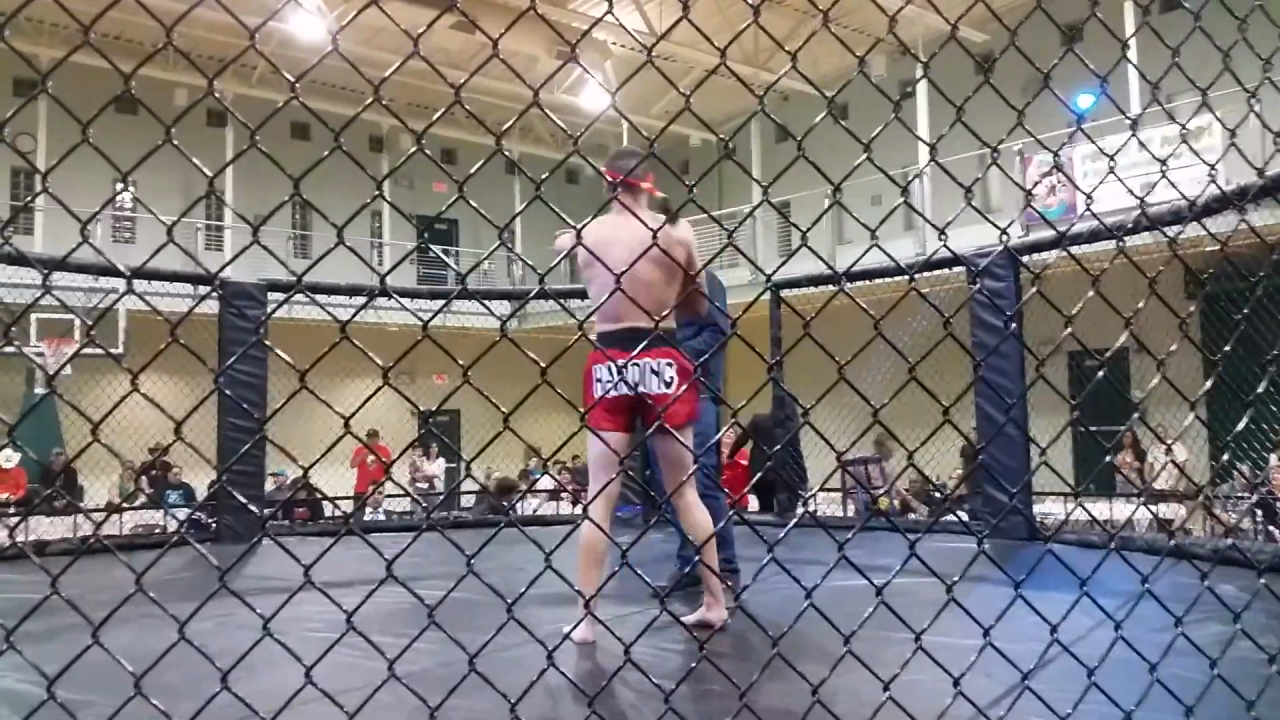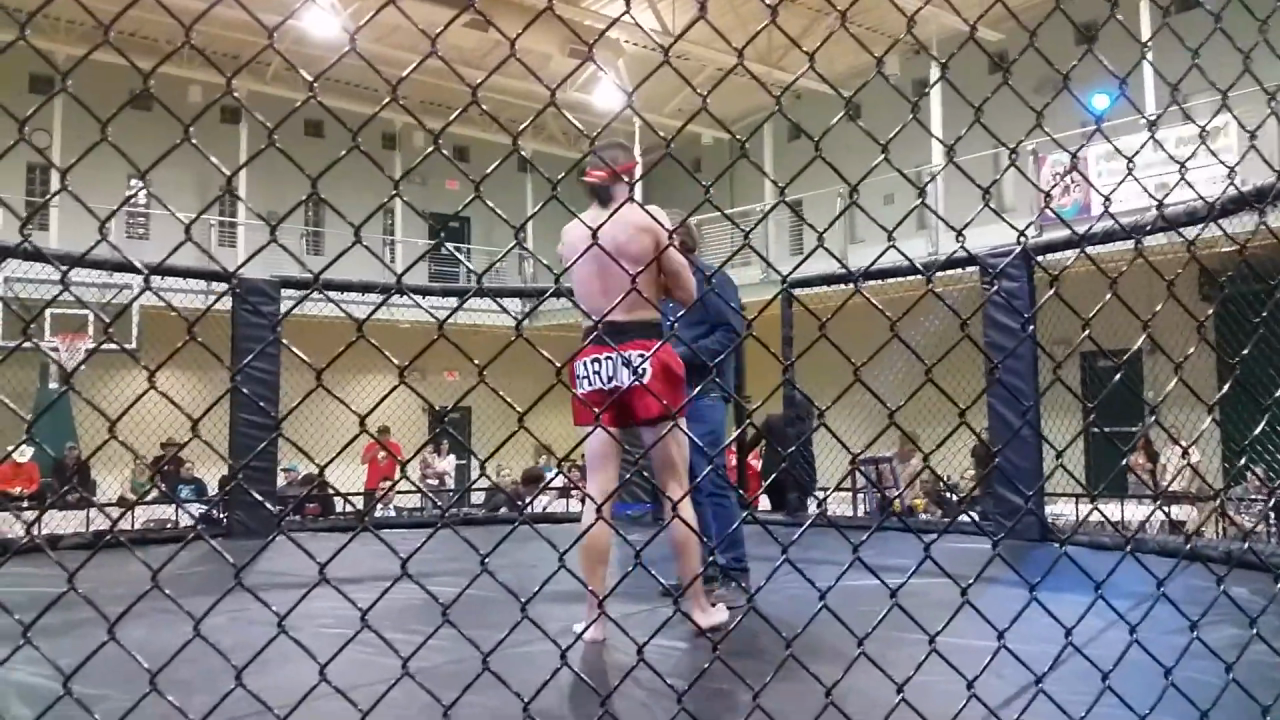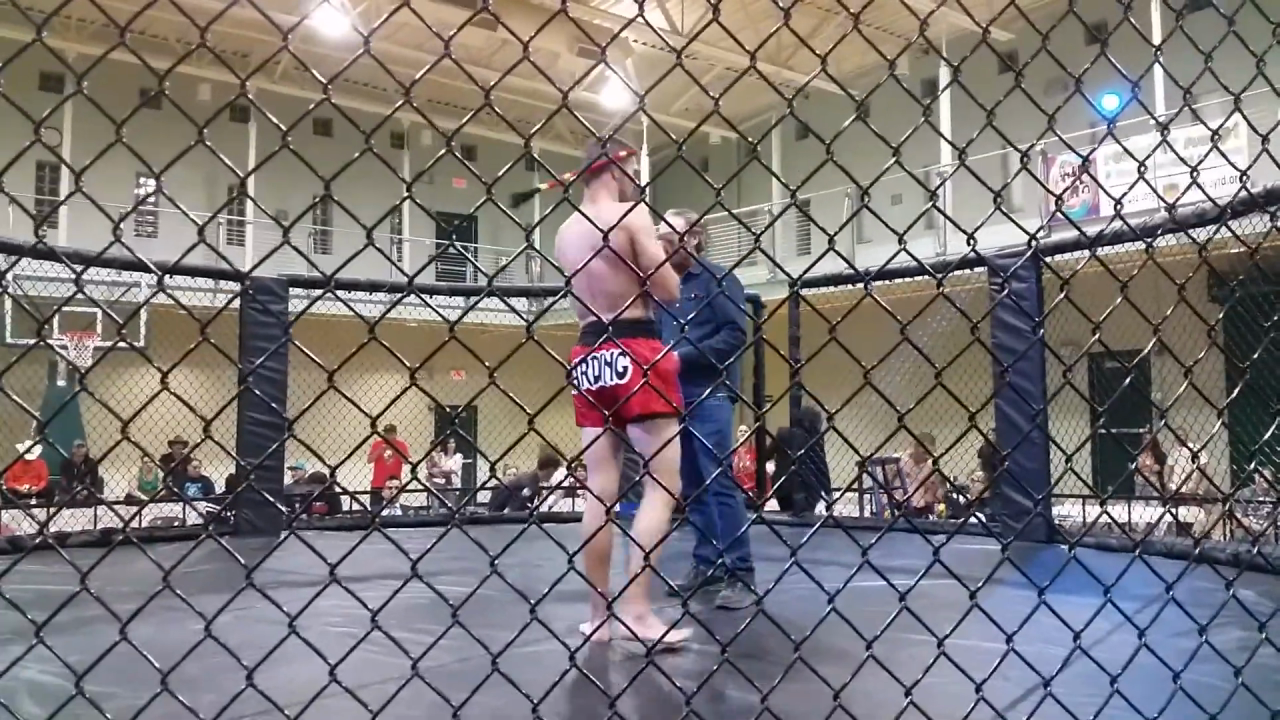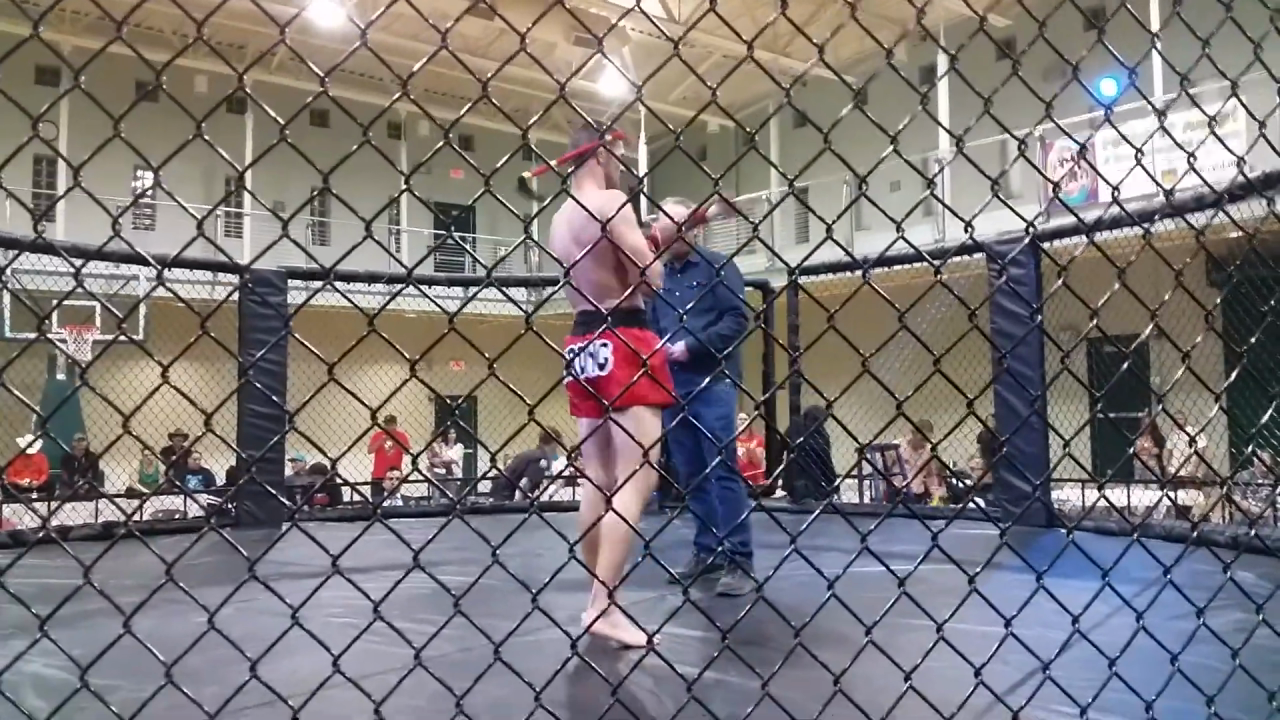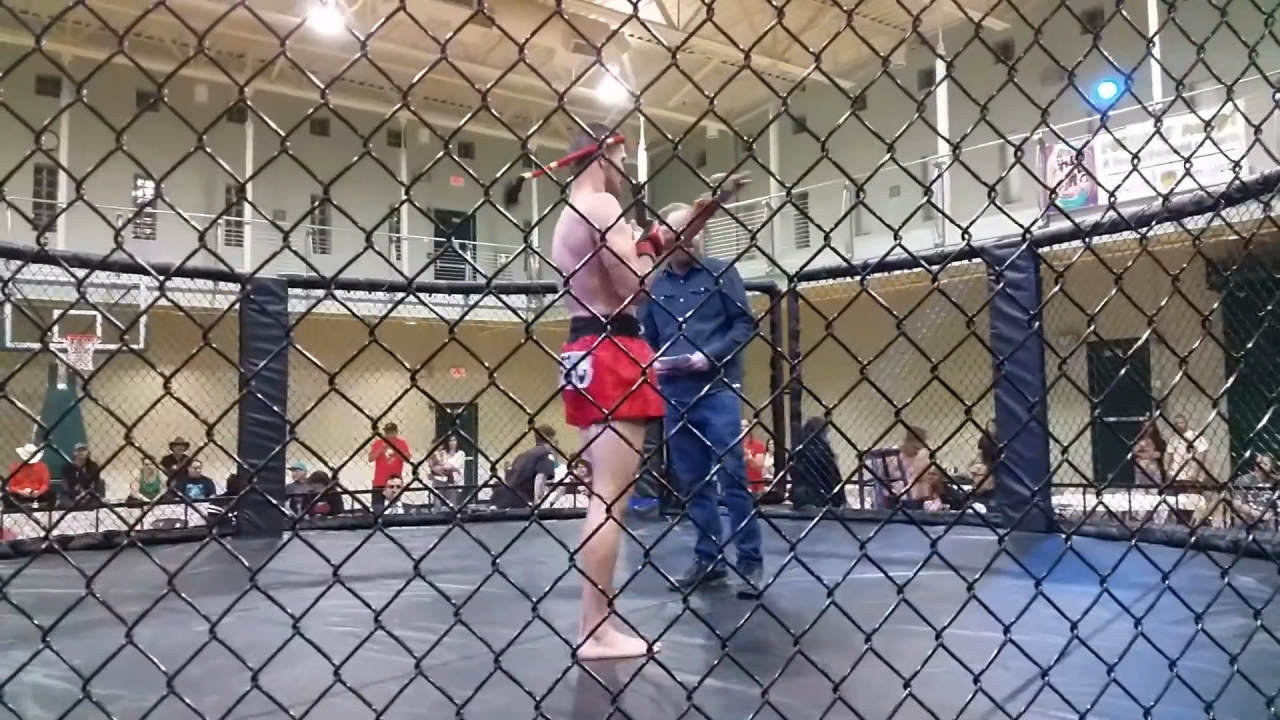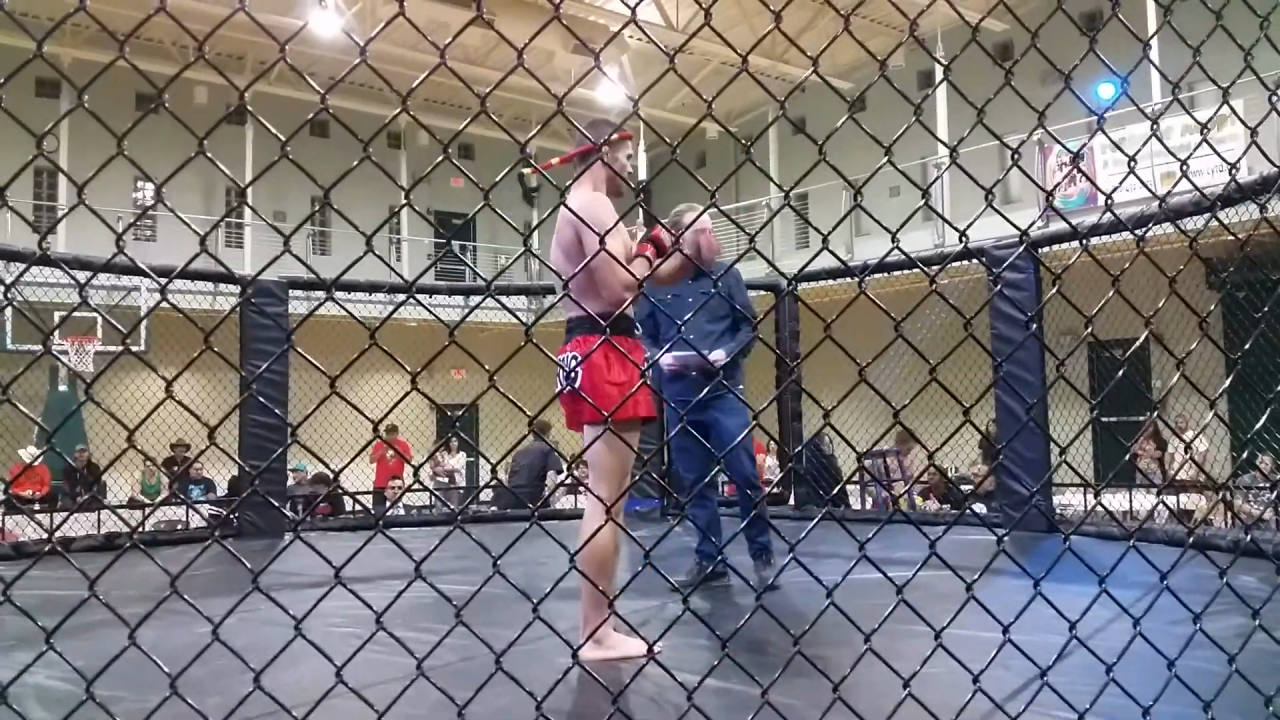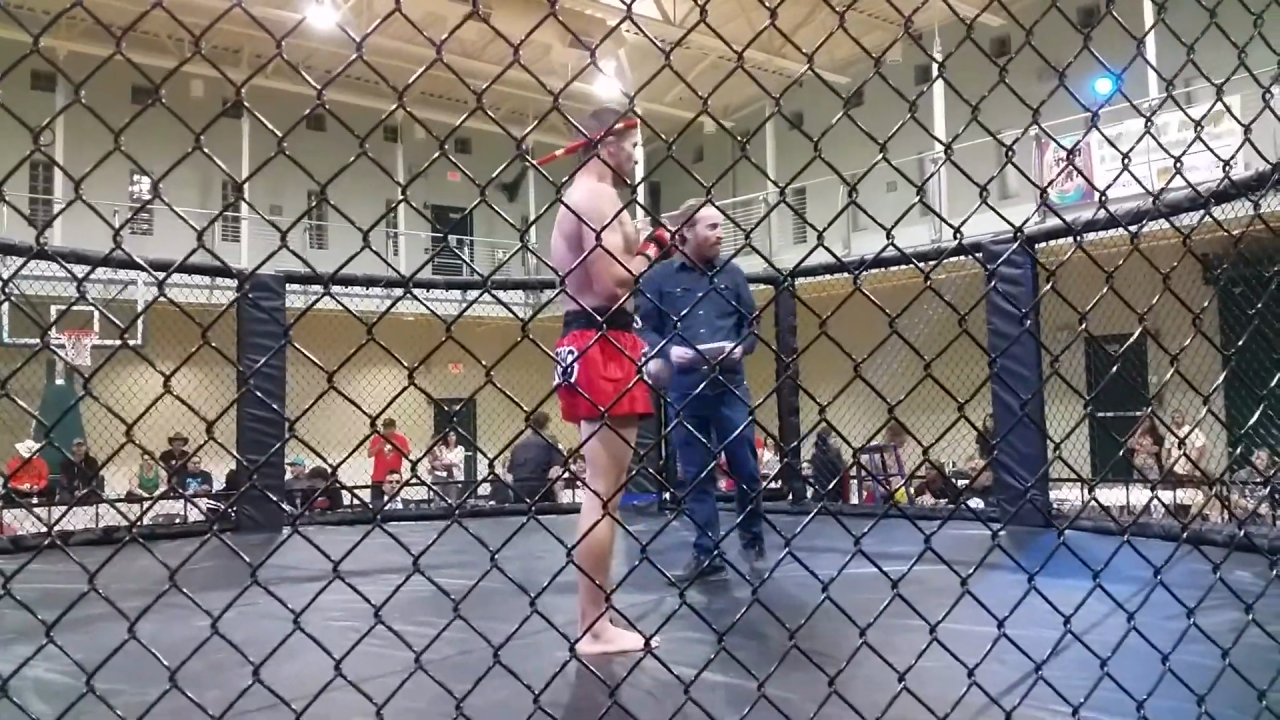
dt=0.2s
person 1, frame 1
left shoulder: (580, 236)
right shoulder: (677, 231)
left elbow: (561, 243)
right elbow: (698, 306)
left hip: (609, 364)
right hip: (663, 363)
left knee: (599, 496)
right knee: (683, 490)
left ankle: (586, 617)
right ankle: (714, 602)
person 1, frame 2
left shoulder: (569, 234)
right shoulder: (651, 220)
right elbow: (687, 295)
left hip: (593, 359)
right hip: (645, 354)
left knee: (598, 492)
right knee: (675, 487)
left ankle: (593, 616)
right ankle: (698, 604)
person 1, frame 3
left shoulder: (565, 232)
right shoulder: (632, 216)
right elbow: (669, 291)
left hip: (589, 357)
right hip: (636, 353)
left knee: (600, 492)
right knee: (662, 484)
left ankle: (600, 614)
right ankle: (636, 610)
person 1, frame 4
left shoulder: (564, 214)
right shoulder: (611, 202)
right elbow: (650, 279)
left wrist: (682, 225)
right wrist: (652, 242)
left hip: (584, 345)
right hip: (622, 342)
left knee: (600, 482)
right knee: (637, 477)
left ankle: (599, 604)
right ankle: (603, 610)
person 1, frame 5
left shoulder: (568, 215)
right shoulder: (602, 206)
left elbow: (620, 271)
right elbow: (632, 284)
left wrist: (697, 213)
right wrist: (649, 244)
left hip: (582, 352)
right hip: (612, 353)
left knee: (601, 496)
right knee: (612, 497)
left ankle: (598, 620)
right ankle: (596, 631)
person 1, frame 6
left shoulder: (577, 208)
right shoulder: (595, 205)
left elbow: (628, 284)
right elbow: (617, 291)
left wrist: (680, 261)
right wrist: (651, 250)
left hip: (584, 350)
right hip: (606, 352)
left knee: (602, 497)
right knee: (608, 498)
left ankle: (596, 623)
right ankle: (598, 634)
person 1, frame 7
left shoulder: (572, 198)
right shoulder: (601, 196)
right elbow: (609, 284)
right wrist: (650, 249)
left hip: (579, 343)
right hip: (604, 346)
left knee: (601, 491)
right knee: (606, 493)
left ankle: (594, 618)
right ankle: (595, 628)
person 2, frame 1
left shoulder: (701, 282)
left elbow: (718, 332)
left hip: (695, 395)
left knee: (703, 482)
left ankle: (726, 571)
right ankle: (688, 563)
person 2, frame 2
left shoulder: (713, 280)
left elbow: (731, 334)
left wrist: (680, 355)
left hip: (704, 394)
left knee: (713, 481)
right knee: (684, 483)
left ankle: (735, 573)
right ankle: (703, 563)
person 2, frame 3
left shoulder: (719, 279)
left elbow: (735, 335)
left wrist: (684, 357)
left hip: (711, 394)
left knee: (720, 482)
right knee: (691, 485)
left ankle: (740, 574)
right ankle: (707, 564)
person 2, frame 4
left shoulder: (719, 266)
right shoulder: (660, 277)
left elbow: (737, 319)
right elbow: (652, 328)
left wrist: (691, 347)
left hip: (715, 381)
right hip: (675, 386)
left knee: (723, 469)
right knee: (691, 474)
left ankle: (739, 561)
right ankle: (708, 552)
person 2, frame 5
left shoulder: (722, 273)
right shoulder: (655, 285)
left elbow: (745, 324)
right elbow: (645, 337)
left wrist: (712, 355)
right wrist: (651, 360)
left hip: (720, 390)
right hip: (676, 395)
left knee: (732, 475)
right knee: (692, 481)
left ankle: (750, 563)
right ankle: (708, 559)
person 2, frame 6
left shoulder: (728, 276)
right shoulder: (656, 284)
left elbow: (750, 326)
right elbow: (642, 335)
left wrist: (727, 353)
right wrist: (658, 357)
left hip: (725, 393)
right hip: (679, 397)
left knee: (744, 475)
right knee: (693, 481)
left ankle: (762, 554)
right ankle: (709, 559)
person 2, frame 7
left shoulder: (732, 273)
right shoulder: (660, 277)
left elbow: (752, 323)
right elbow: (644, 330)
left wrist: (741, 346)
right wrist: (668, 351)
left hip: (730, 388)
right hip: (684, 392)
left knee: (745, 471)
right knee: (695, 475)
left ankle: (752, 545)
right ankle: (706, 554)
